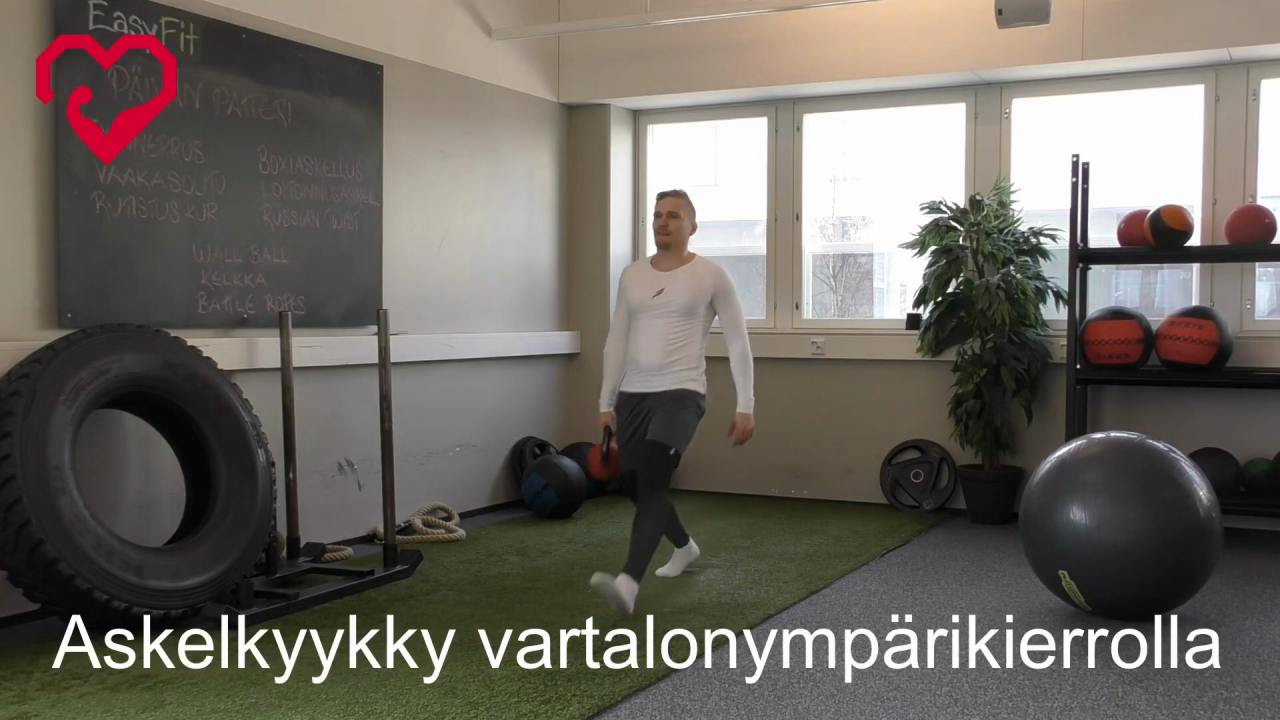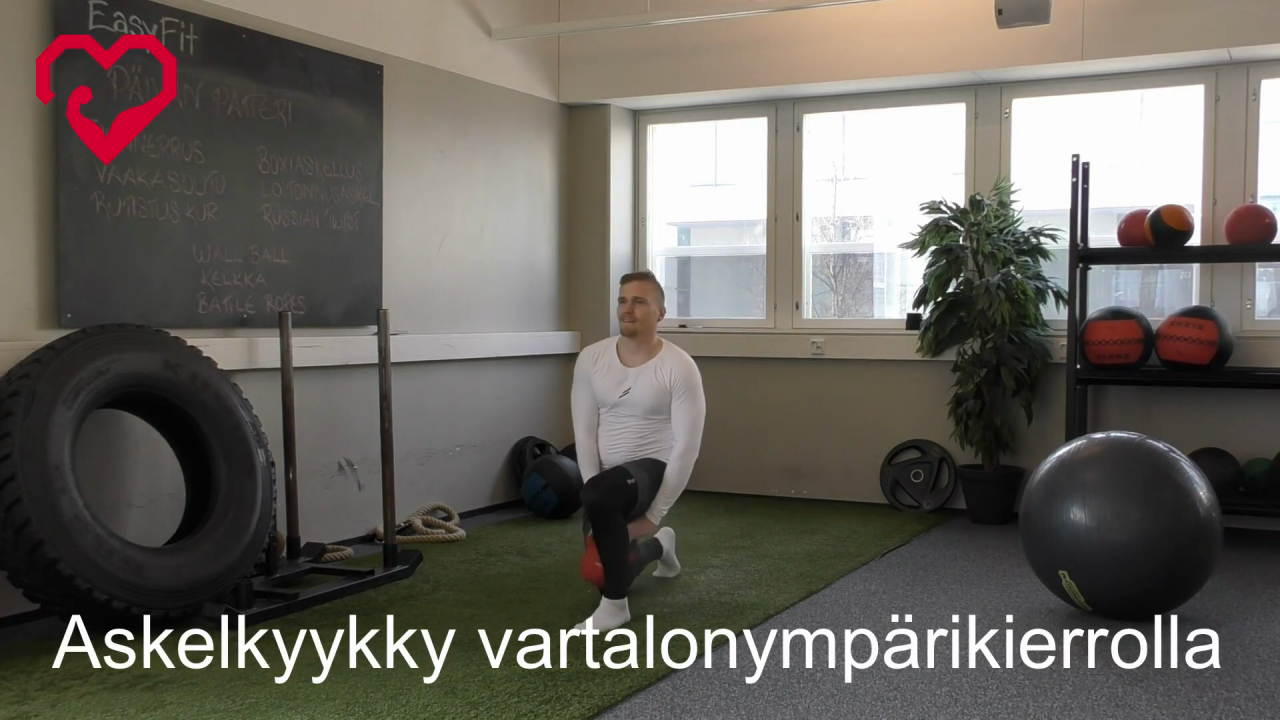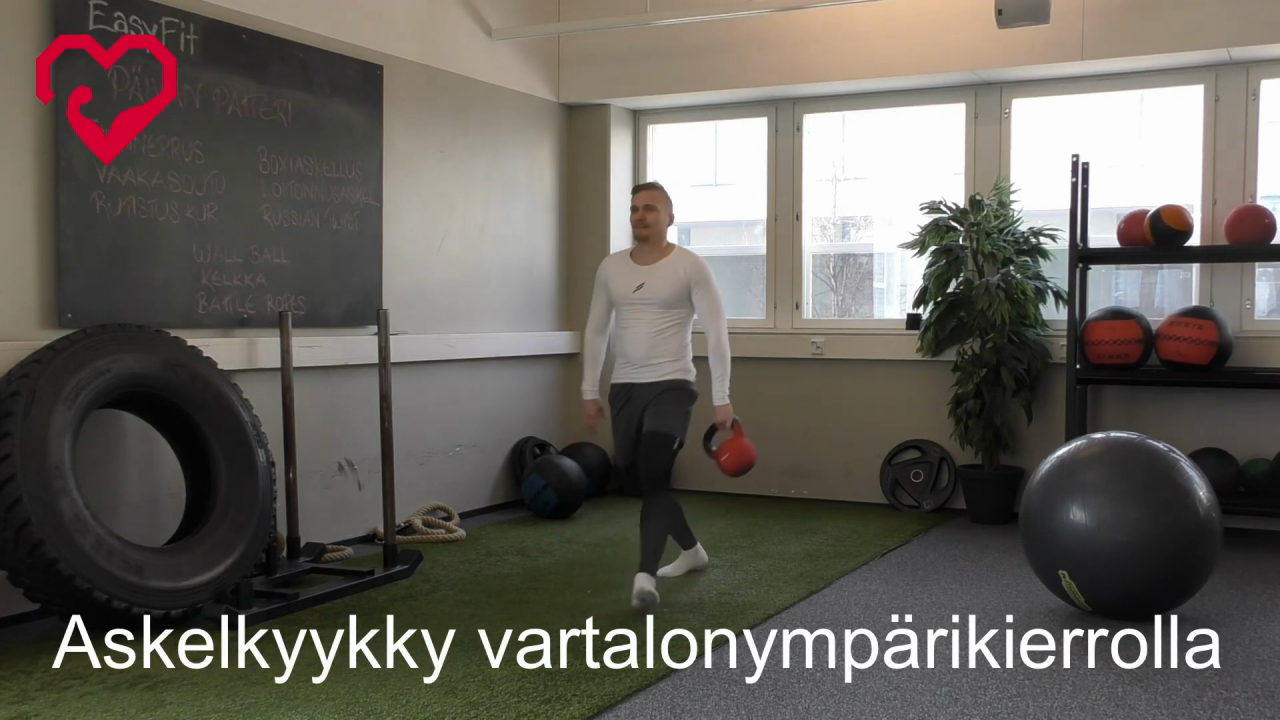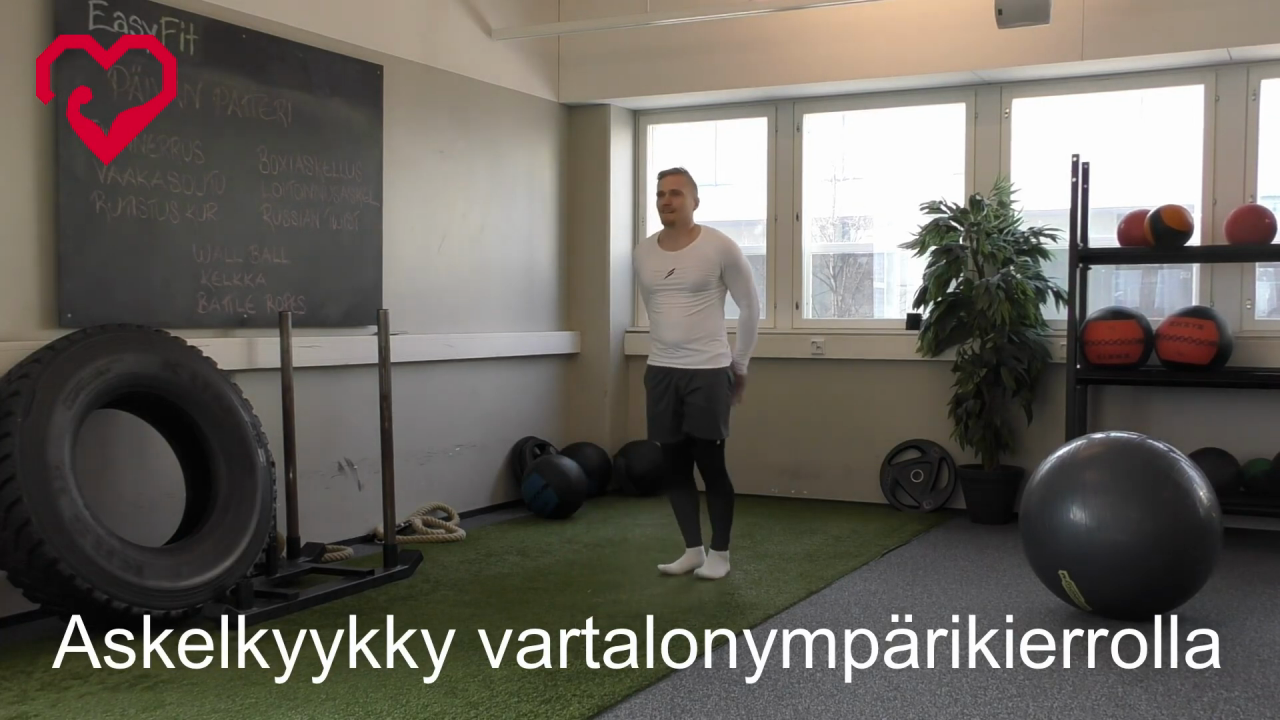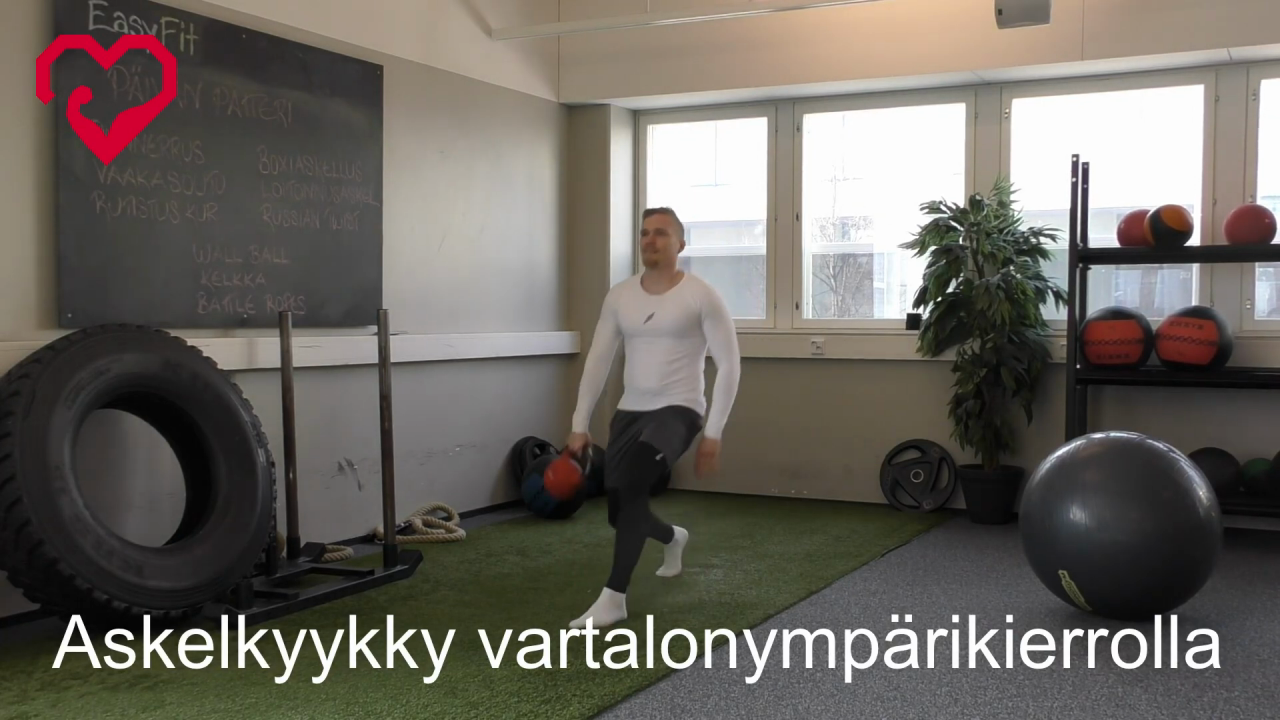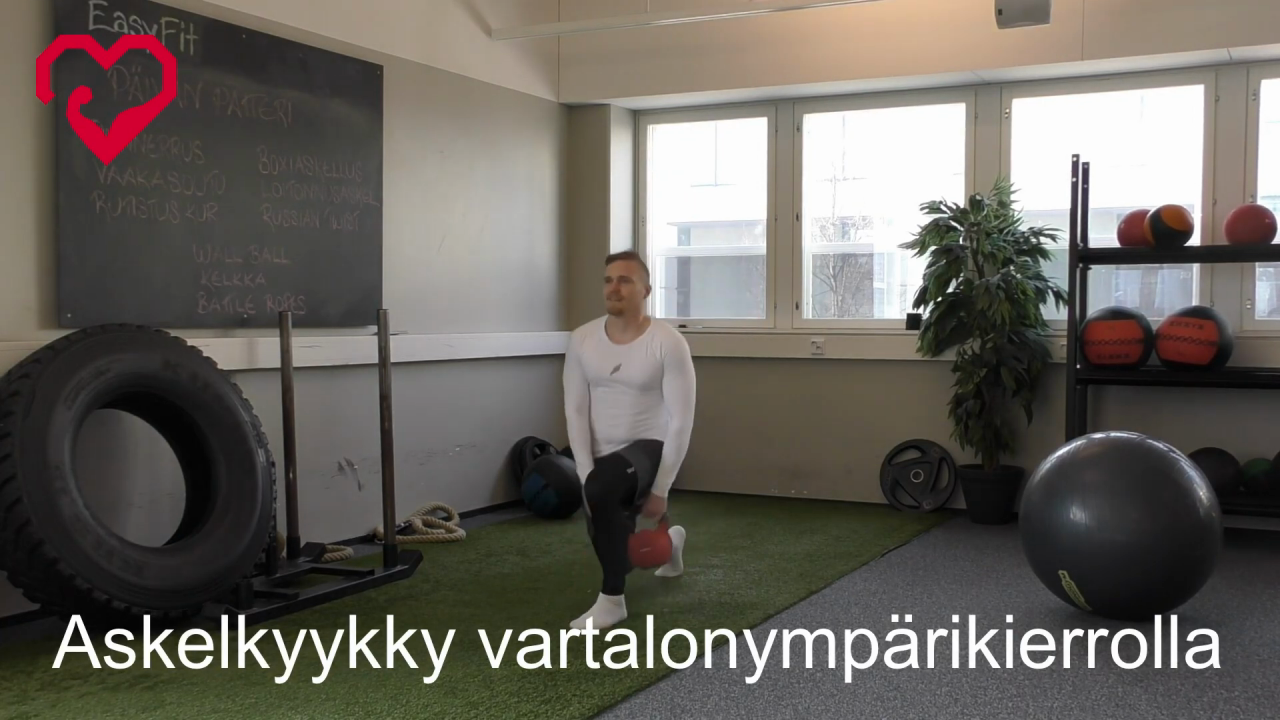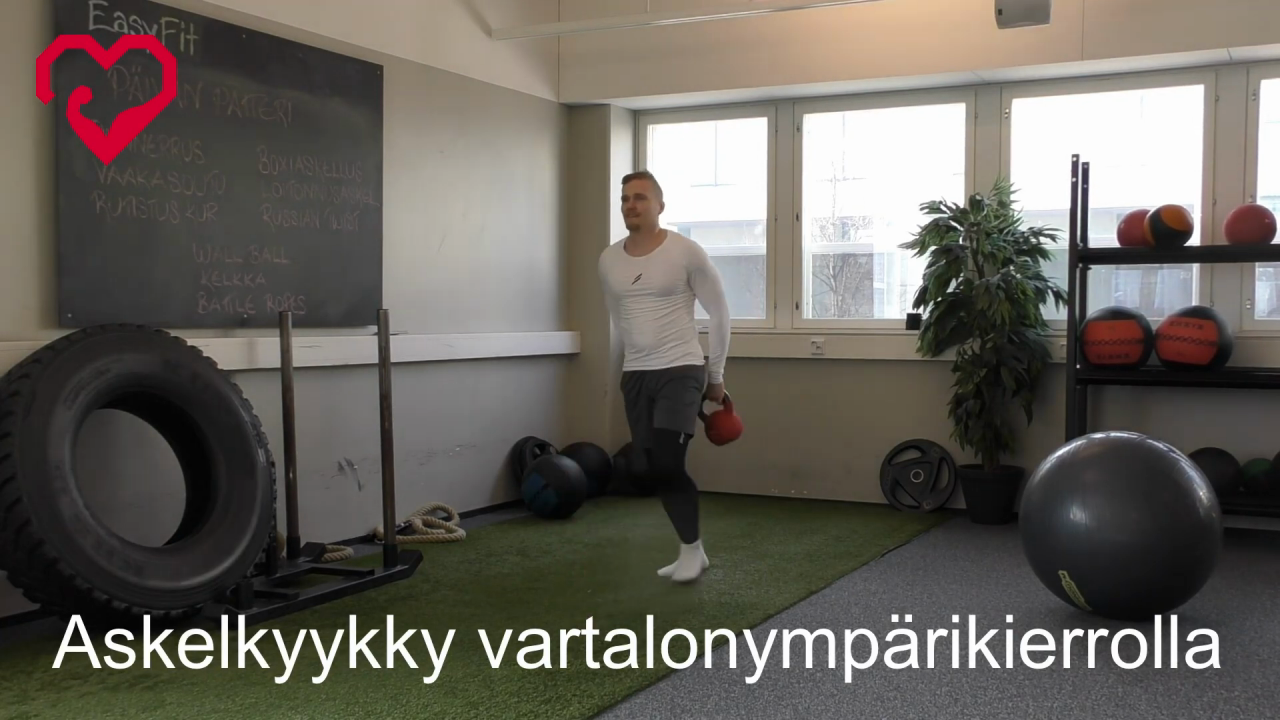
dt=0.7s
person 1, frame 1
left shoulder: (711, 276)
right shoulder: (632, 275)
left elbow: (738, 343)
right elbow: (617, 340)
left wrist: (745, 406)
right wrist: (606, 402)
left hip: (681, 393)
right hip: (633, 394)
left knee: (648, 479)
right knee: (642, 488)
left ankle: (628, 583)
right ankle: (684, 547)
person 1, frame 2
left shoulder: (679, 367)
right shoulder: (590, 359)
left elbow: (687, 447)
right elbow: (584, 433)
left wrist: (653, 514)
right wrist: (594, 507)
left hip: (651, 468)
right hip: (606, 476)
left knee: (599, 495)
left ankle: (614, 606)
right ankle: (659, 545)
person 1, frame 3
left shoulder: (689, 266)
right shoulder: (610, 268)
left elbow: (716, 333)
right elbow: (595, 332)
left wrist: (721, 399)
right wrist: (590, 393)
left hip: (671, 385)
right hip: (624, 387)
left knee: (652, 476)
right knee: (645, 480)
left ankle: (646, 577)
right ankle: (691, 550)
person 1, frame 4
left shoulder: (720, 247)
right shoulder: (643, 253)
left elbow: (750, 308)
left wrist: (739, 364)
left hip: (708, 372)
right hip: (661, 372)
left knee: (711, 466)
right knee: (675, 466)
left ankle: (720, 552)
right ankle: (693, 550)
person 1, frame 5
left shoulder: (701, 295)
right shoulder: (619, 295)
left elbow: (729, 366)
right elbow: (598, 360)
left wrist: (713, 433)
right wrist: (579, 425)
left hip: (679, 412)
right hip: (631, 411)
left knee: (631, 482)
right knee: (623, 510)
left ankle: (613, 598)
right ankle: (673, 537)
person 1, frame 6
left shoulder: (668, 343)
right shoulder: (581, 340)
left elbow: (681, 421)
right elbow: (575, 413)
left wrist: (660, 489)
right wrist: (587, 479)
left hip: (649, 449)
right hip: (602, 456)
left knee: (602, 487)
left ankle: (611, 601)
right ankle: (670, 540)
person 1, frame 7
left shoulder: (686, 252)
right shoulder: (609, 260)
left elbow: (719, 314)
left wrist: (715, 374)
left hip: (681, 372)
right hip: (636, 375)
left knee: (668, 465)
right knee: (658, 469)
left ankle: (693, 547)
right ankle: (690, 547)
